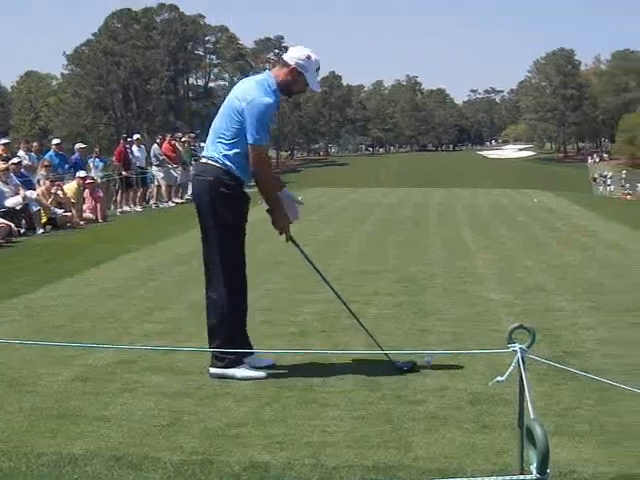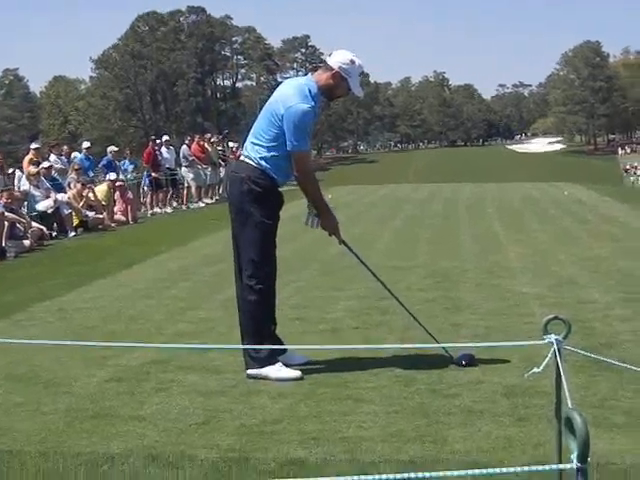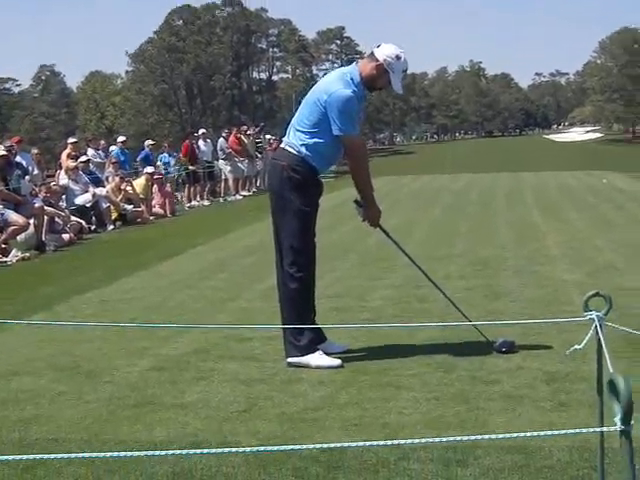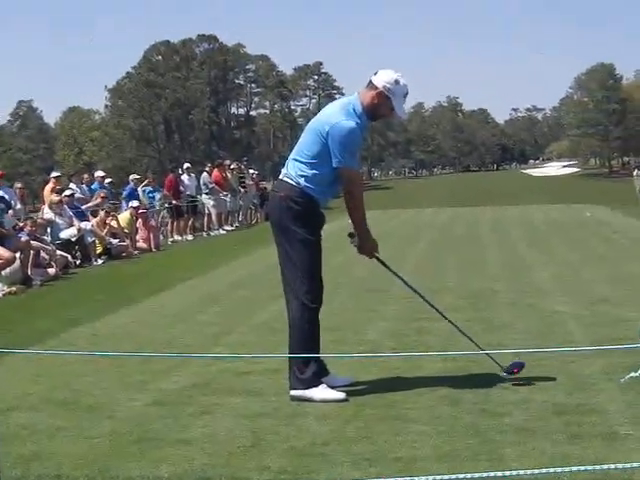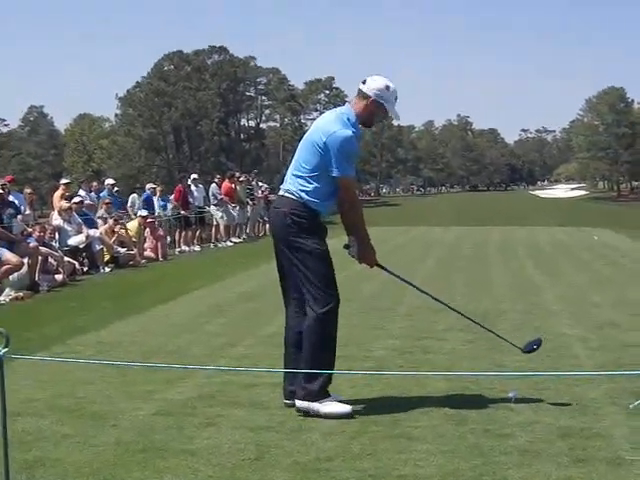
dt=1s
person 1, frame 1
left shoulder: (254, 86)
right shoulder: (262, 99)
left elbow: (256, 157)
right elbow: (257, 165)
left wrist: (281, 192)
right wrist: (277, 210)
left hip: (217, 182)
right hip: (219, 184)
left knee: (230, 272)
right knee: (227, 275)
left ankle: (236, 348)
right ankle: (225, 358)
person 1, frame 2
left shoulder: (299, 87)
right shoulder: (300, 106)
left elbow: (300, 163)
right elbow: (302, 170)
left wrist: (318, 204)
right wrist: (325, 214)
left hip: (255, 183)
right hip: (253, 185)
left knee: (262, 271)
right knee: (255, 273)
left ankle: (270, 346)
right ankle: (259, 359)
person 1, frame 3
left shoulder: (350, 84)
right shoulder: (343, 92)
left elbow: (358, 147)
right elbow: (354, 154)
left wrist: (369, 195)
right wrist: (369, 203)
left hip: (300, 173)
right hip: (292, 173)
left knee: (302, 260)
right knee: (295, 262)
left ankle: (310, 337)
right ankle: (300, 347)
person 1, frame 4
left shoulder: (348, 111)
right shoulder: (345, 124)
left elbow: (351, 181)
right elbow: (351, 187)
left wrist: (361, 230)
right wrist: (364, 236)
left hip: (297, 203)
right hip: (294, 205)
left knee: (306, 291)
right knee: (305, 292)
left ankle: (313, 370)
right ankle: (304, 380)
person 1, frame 5
left shoulder: (337, 120)
right shoulder: (342, 133)
left elbow: (341, 193)
right elbow: (349, 196)
left wrist: (354, 238)
right wrist: (365, 244)
left hip: (290, 215)
right hip: (298, 218)
left knee: (300, 304)
right knee: (323, 302)
left ankle: (296, 387)
right ankle: (311, 391)
